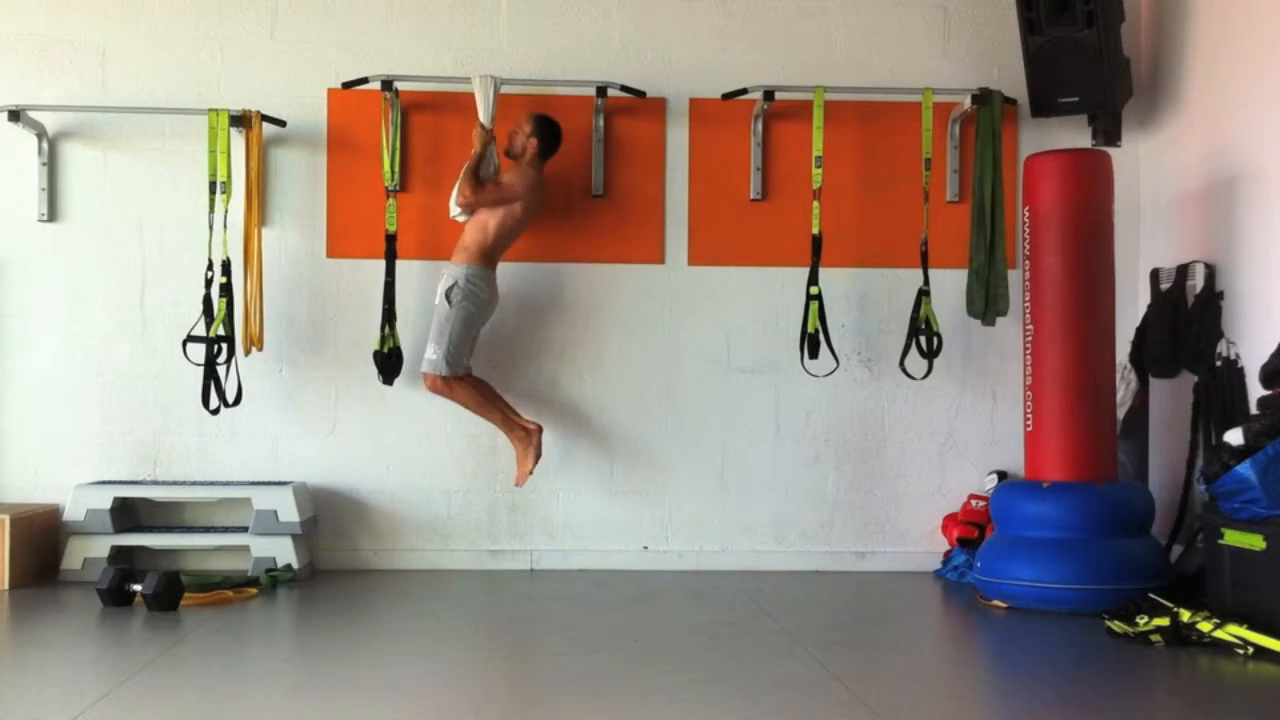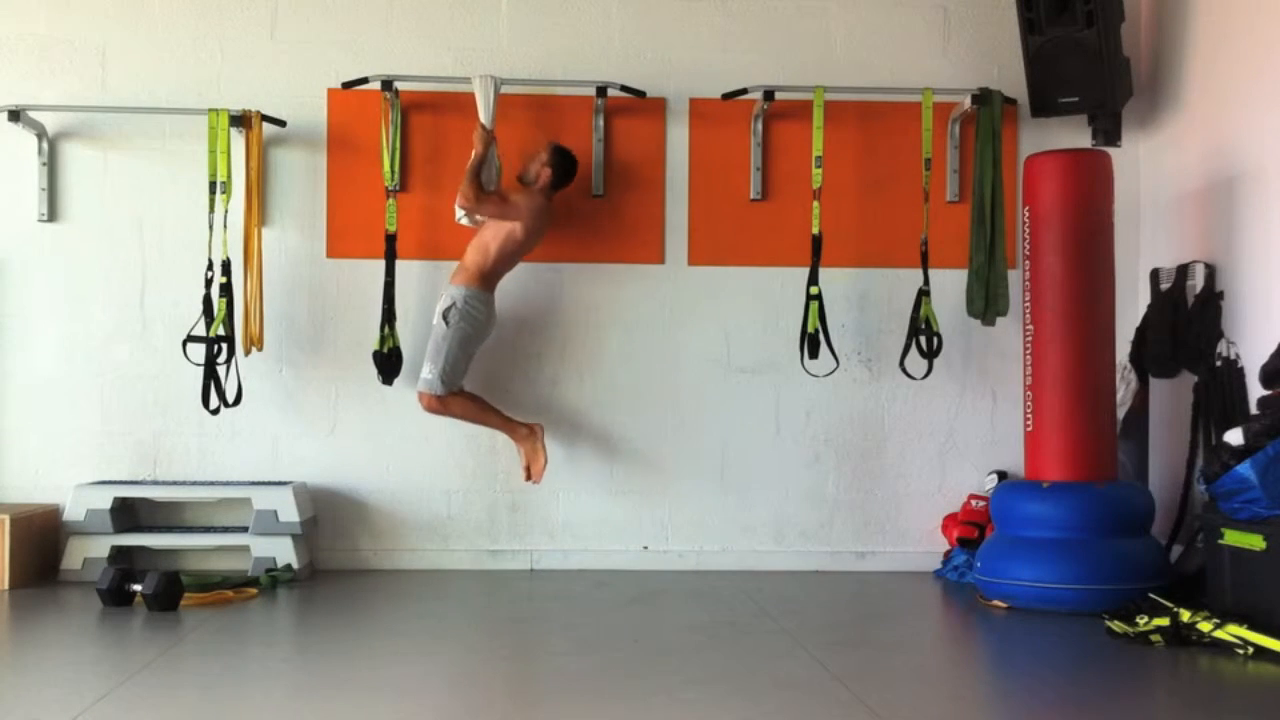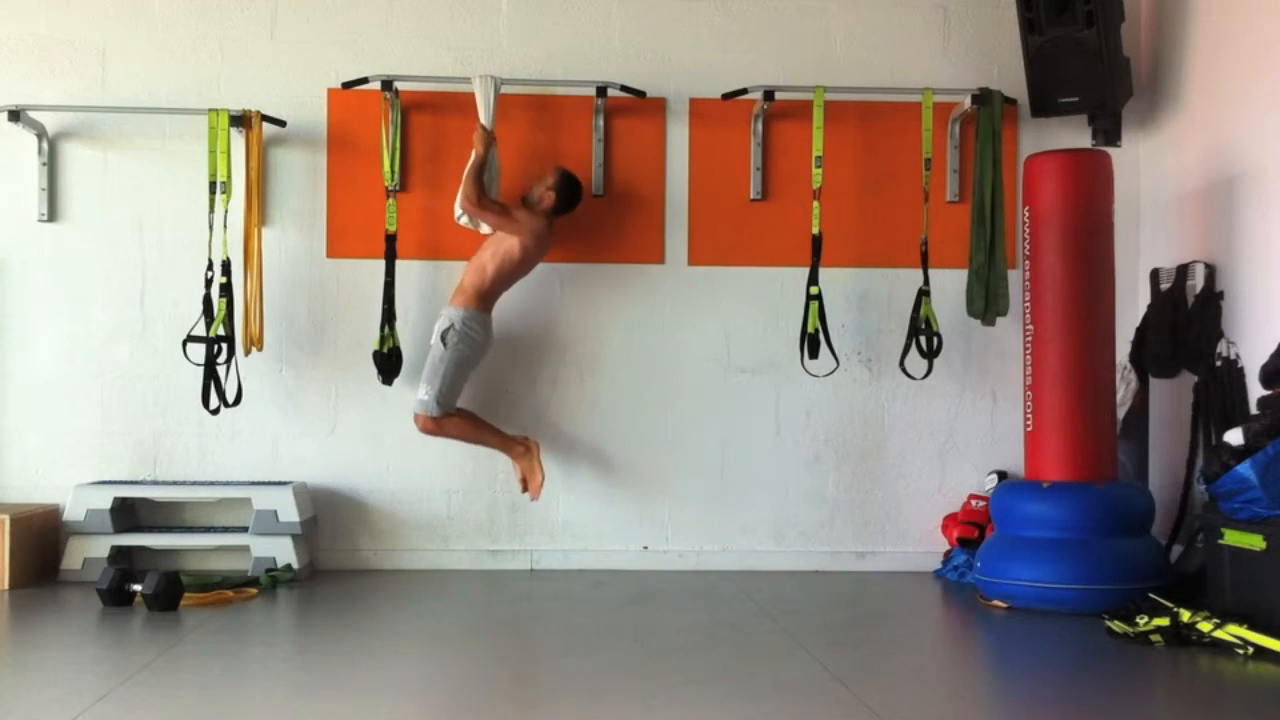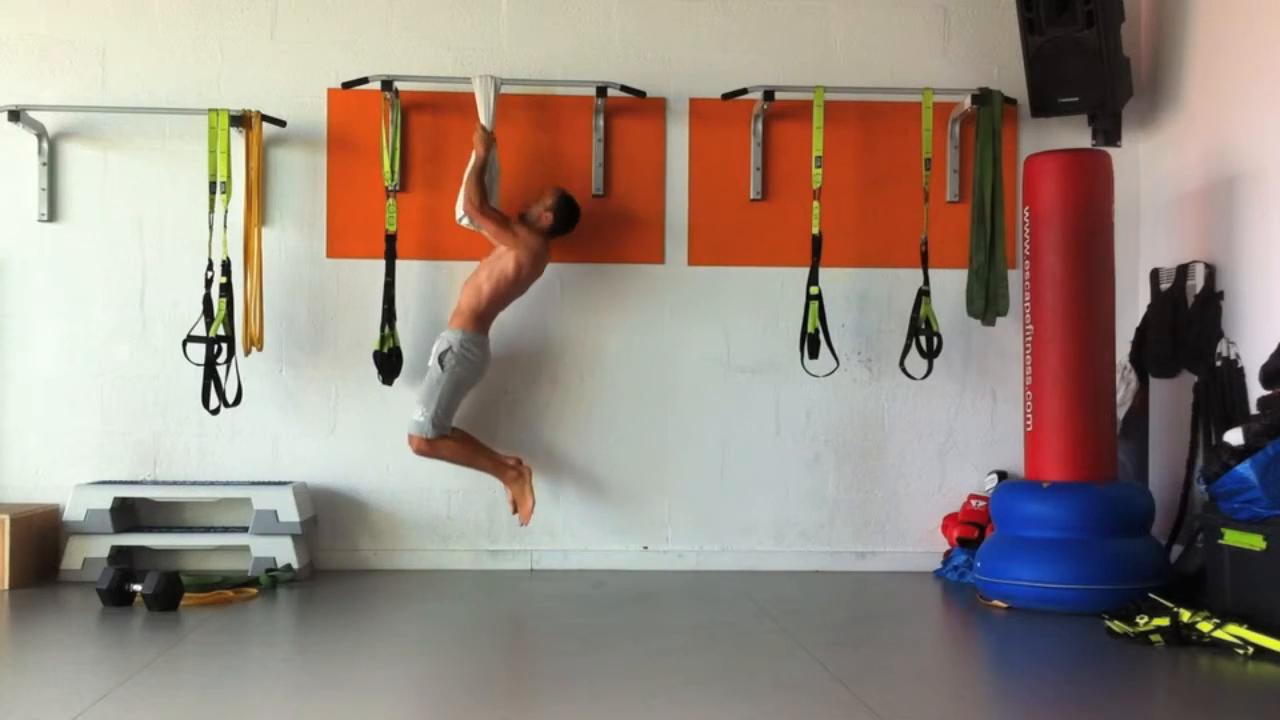
dt=0.2s
person 1, frame 1
left shoulder: (526, 179)
right shoulder: (521, 183)
left elbow: (466, 196)
right elbow: (478, 196)
left wrist: (479, 148)
right wrist: (482, 150)
left hip: (467, 281)
right hip: (472, 281)
left knee: (437, 378)
right knee: (456, 374)
left ankle: (519, 433)
right ankle: (522, 427)
person 1, frame 2
left shoulder: (531, 204)
right shoulder: (526, 207)
left elbow: (468, 199)
right elbow: (481, 199)
left wrist: (481, 151)
right wrist: (485, 153)
left hip: (465, 302)
right hip: (469, 301)
left knee: (433, 397)
right knee: (444, 392)
left ankle: (522, 432)
right ankle: (522, 432)
person 1, frame 3
left shoulder: (532, 225)
right shoulder: (528, 227)
left elbow: (470, 201)
right elbow: (482, 204)
left wrist: (481, 151)
right wrist: (485, 155)
left hip: (463, 323)
right hip: (467, 321)
left knee: (428, 419)
right knee: (438, 412)
left ankle: (517, 448)
right ankle: (516, 447)
person 1, frame 4
left shoulder: (528, 244)
right shoulder: (525, 245)
left elbow: (475, 206)
right elbow: (484, 210)
left wrist: (481, 154)
right wrist: (486, 158)
left hip: (461, 344)
right hip: (464, 343)
left knee: (422, 440)
right knee: (434, 432)
left ankle: (510, 474)
right ankle: (508, 466)
